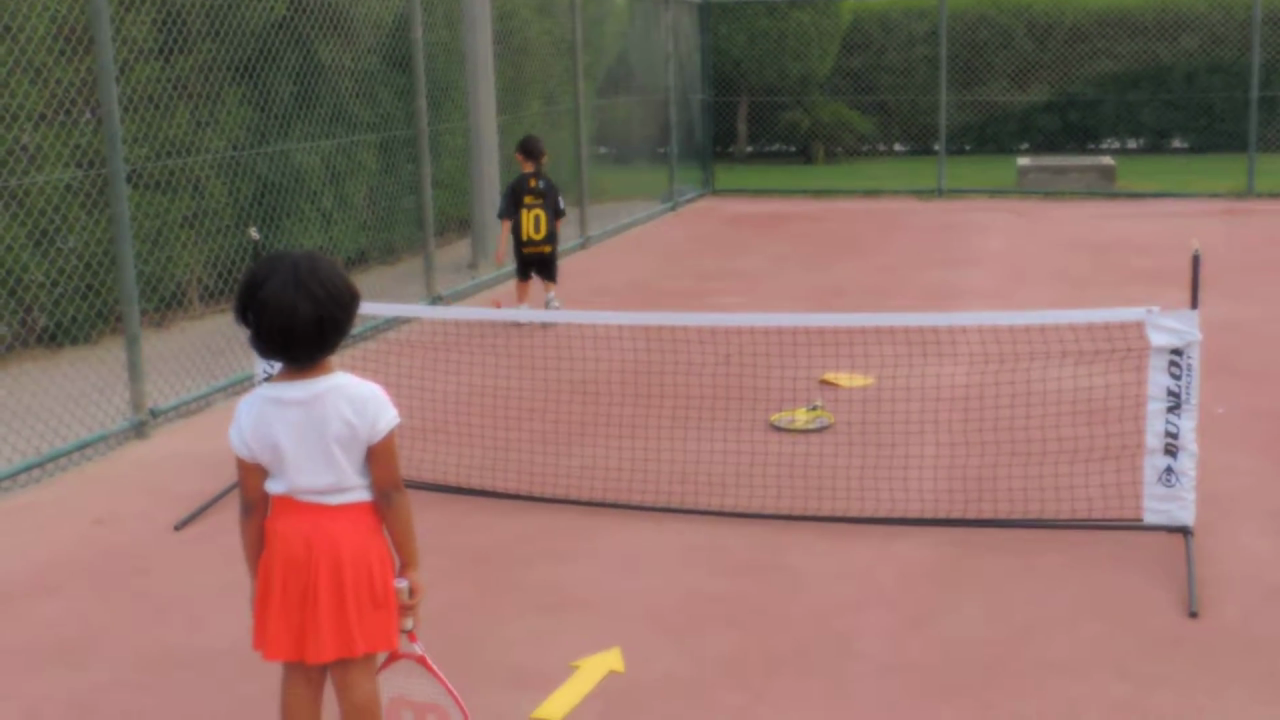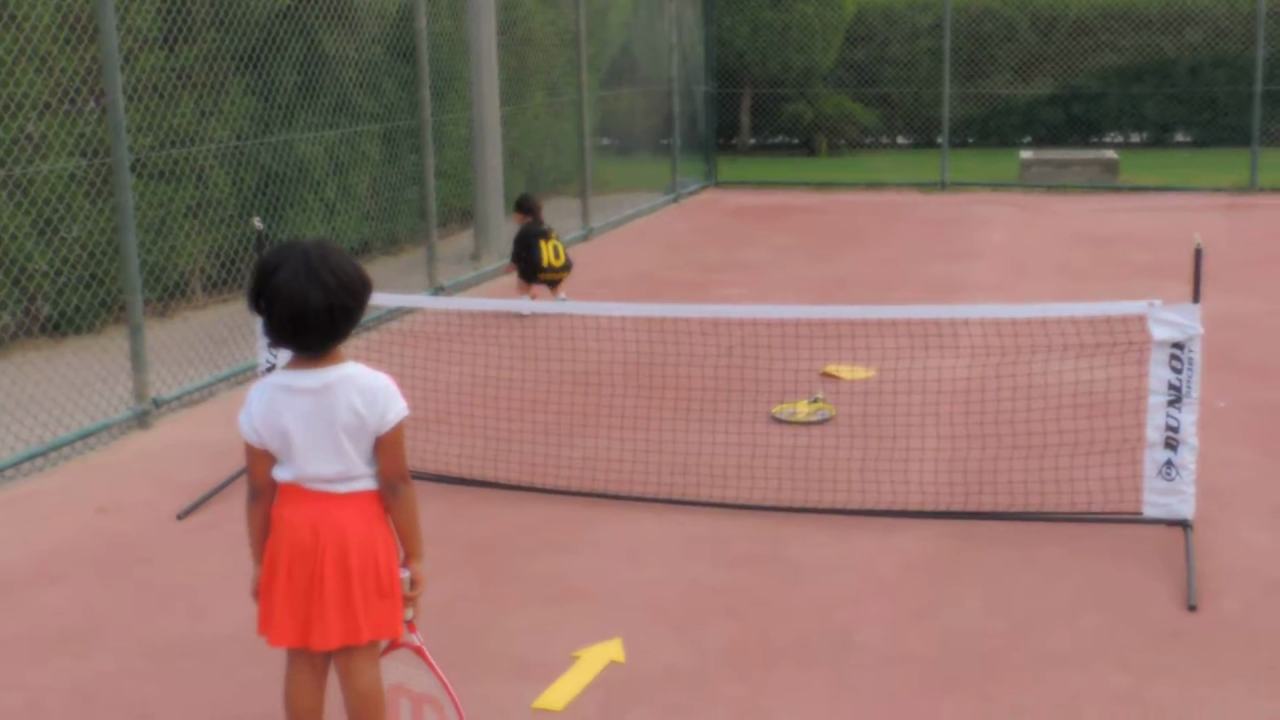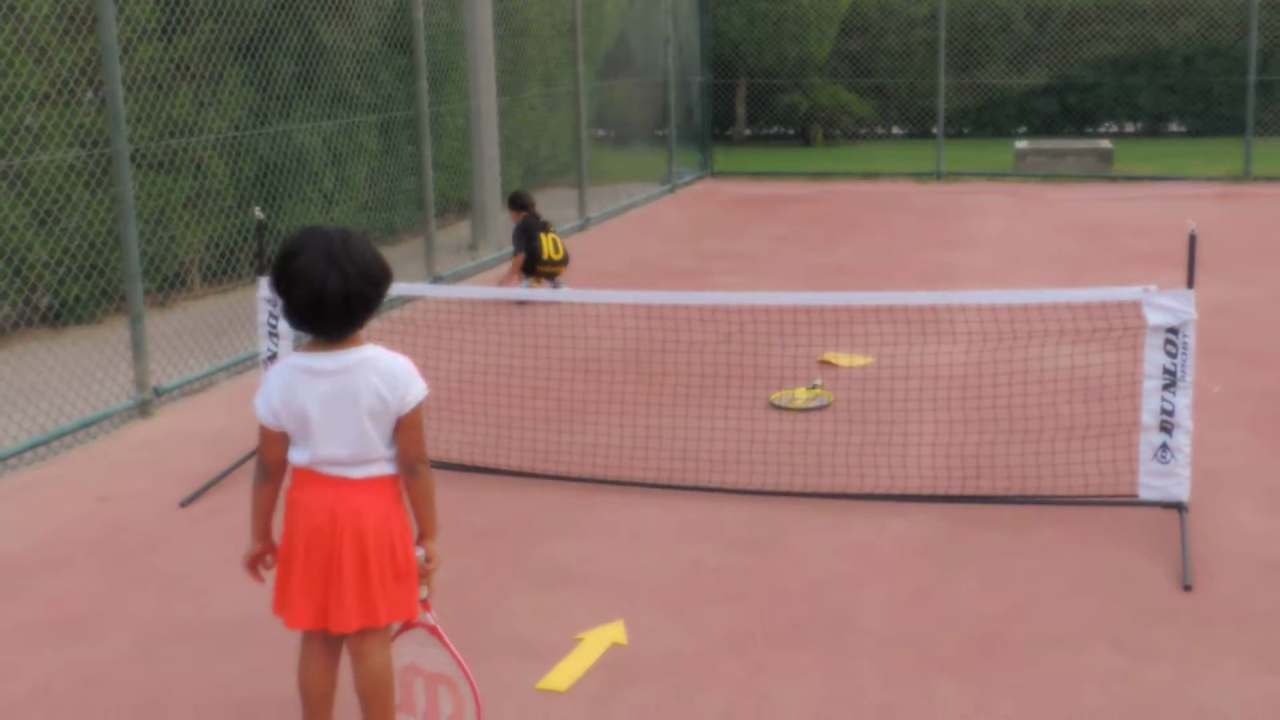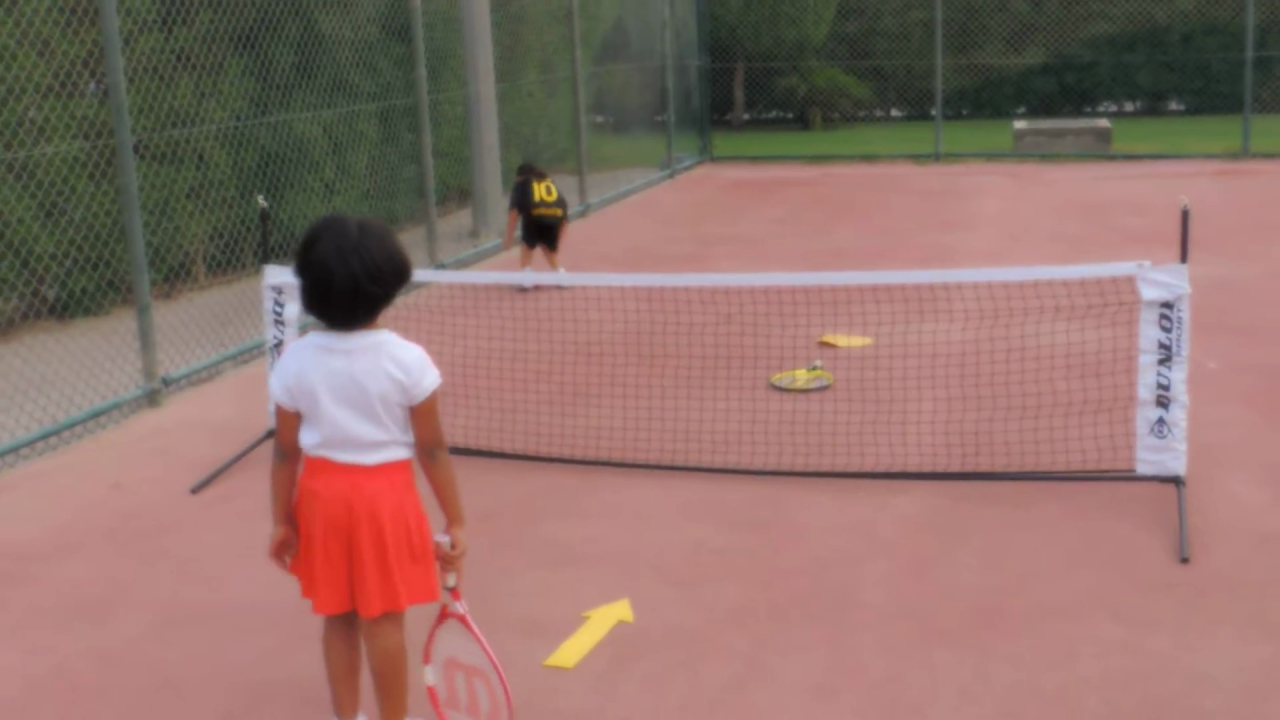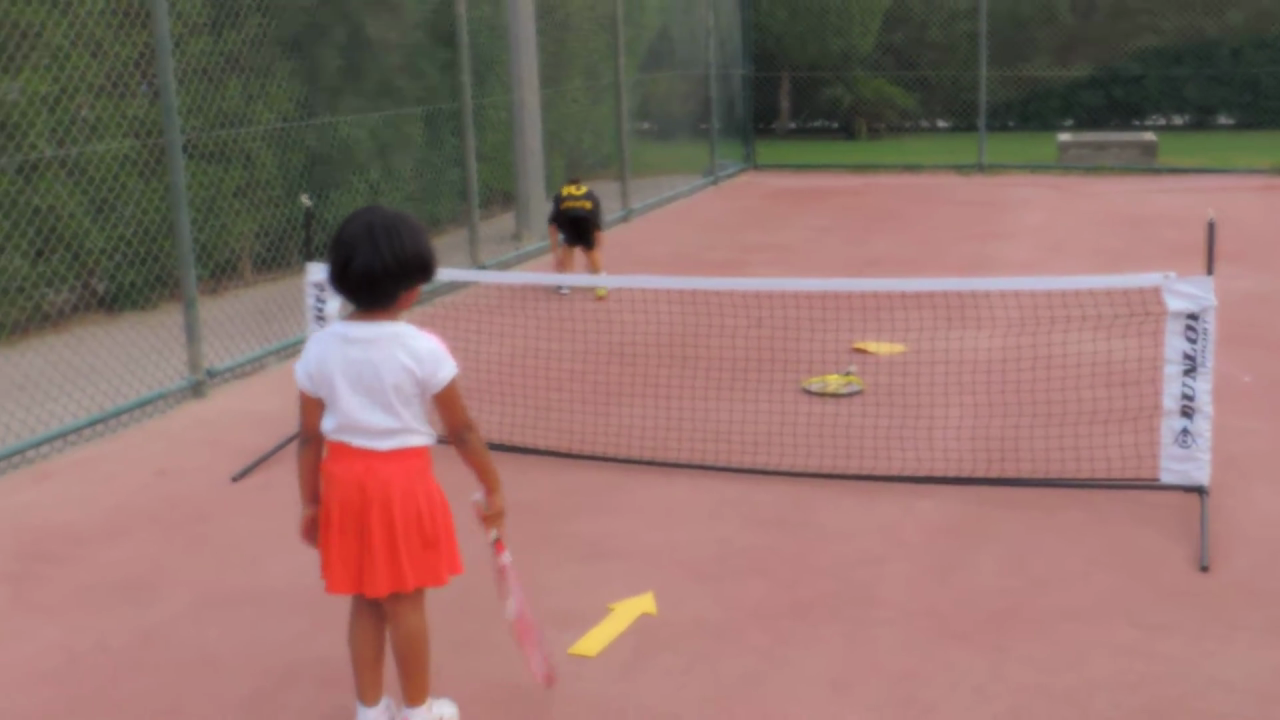
dt=0.3s
person 1, frame 1
left shoulder: (252, 411)
right shoulder: (365, 399)
left elbow: (252, 506)
right elbow: (390, 493)
left wrist: (256, 575)
right wrist: (409, 564)
left hip: (289, 542)
right hip: (352, 542)
left knee: (300, 669)
right knee: (355, 670)
person 1, frame 2
left shoulder: (263, 398)
right shoulder: (375, 390)
left elbow: (260, 491)
right elbow: (396, 483)
left wrist: (259, 560)
right wrist: (413, 555)
left hip: (295, 528)
right hip: (358, 530)
left knee: (303, 656)
right knee: (358, 657)
person 1, frame 3
left shoulder: (281, 380)
right shoulder: (395, 373)
left elbow: (270, 468)
right elbow: (414, 464)
left wrist: (260, 534)
right wrist: (429, 535)
left hip: (311, 510)
right hip: (372, 510)
left knee: (317, 636)
right knee: (370, 638)
person 1, frame 4
left shoulder: (295, 361)
right shoulder: (407, 360)
left elbow: (286, 451)
right elbow: (432, 450)
left wrist: (281, 520)
right wrist: (455, 522)
left hip: (323, 495)
right hip: (385, 495)
left knee: (338, 615)
right knee: (384, 619)
person 1, frame 5
left shoulder: (319, 347)
right shoulder: (422, 349)
left elbow: (309, 436)
right elbow: (461, 429)
left wrist: (309, 502)
right wrist: (492, 489)
left hip: (345, 478)
right hip: (403, 478)
left knee: (365, 599)
right knee: (405, 601)
